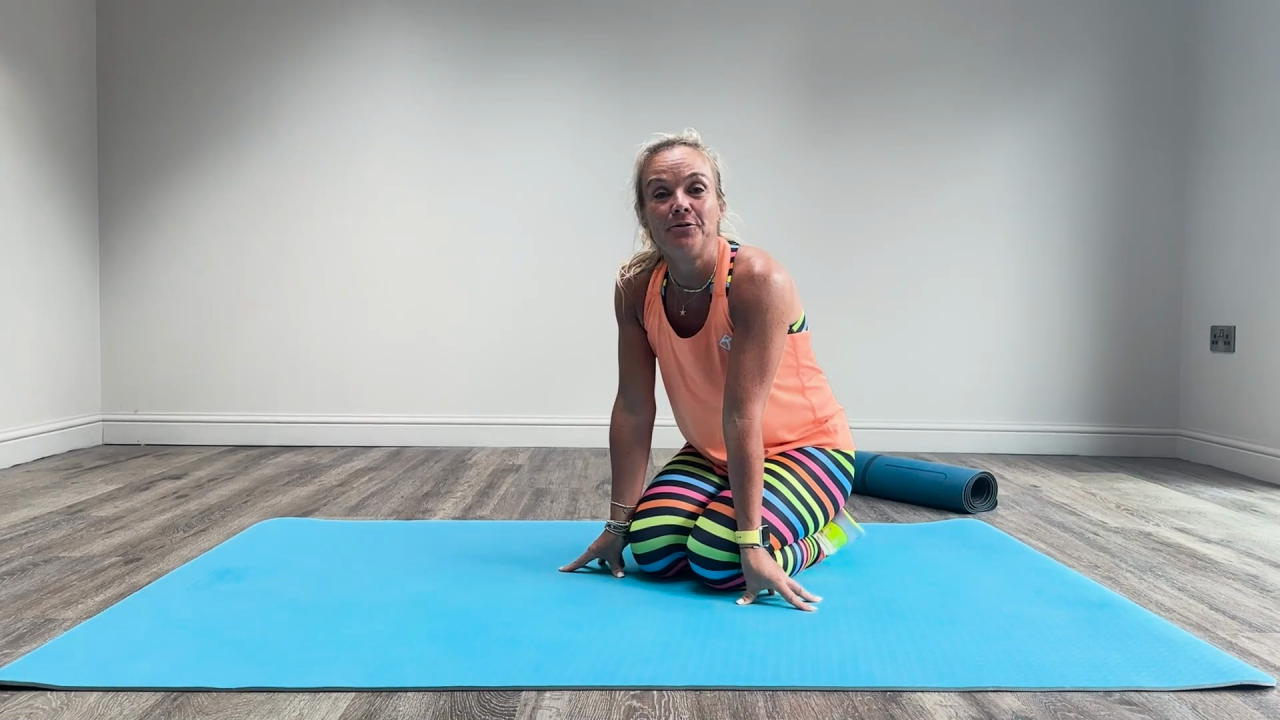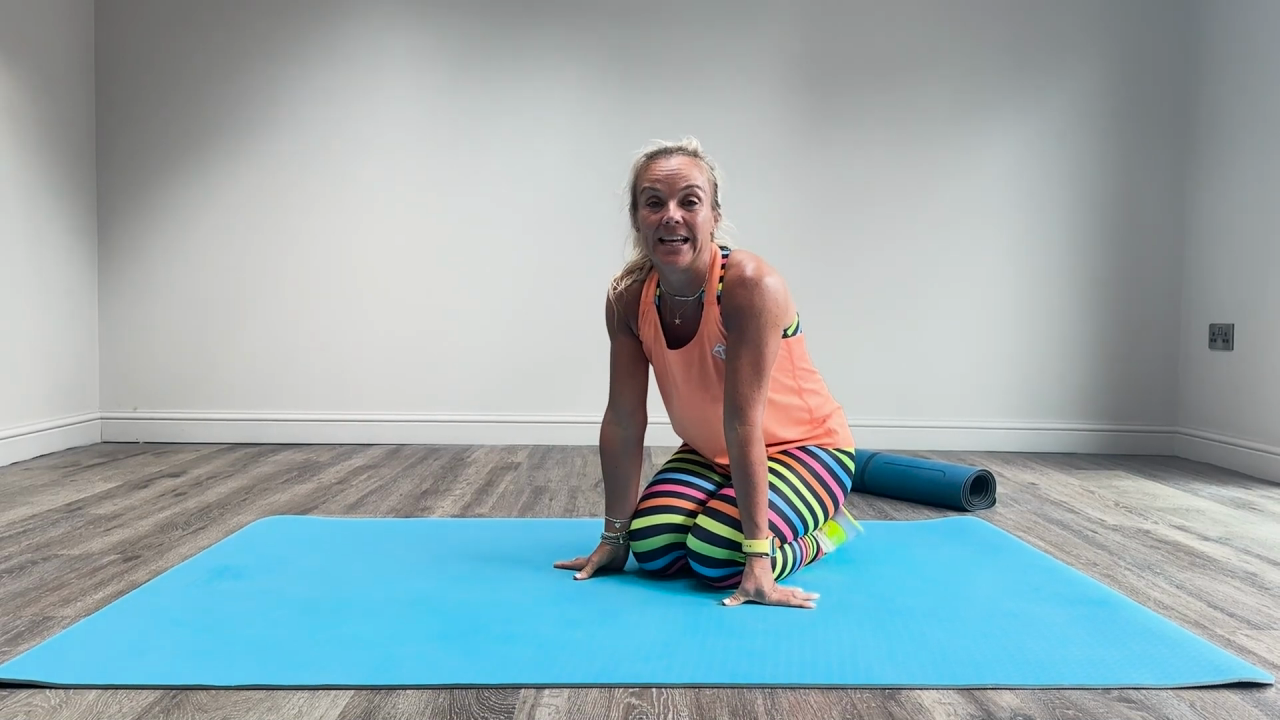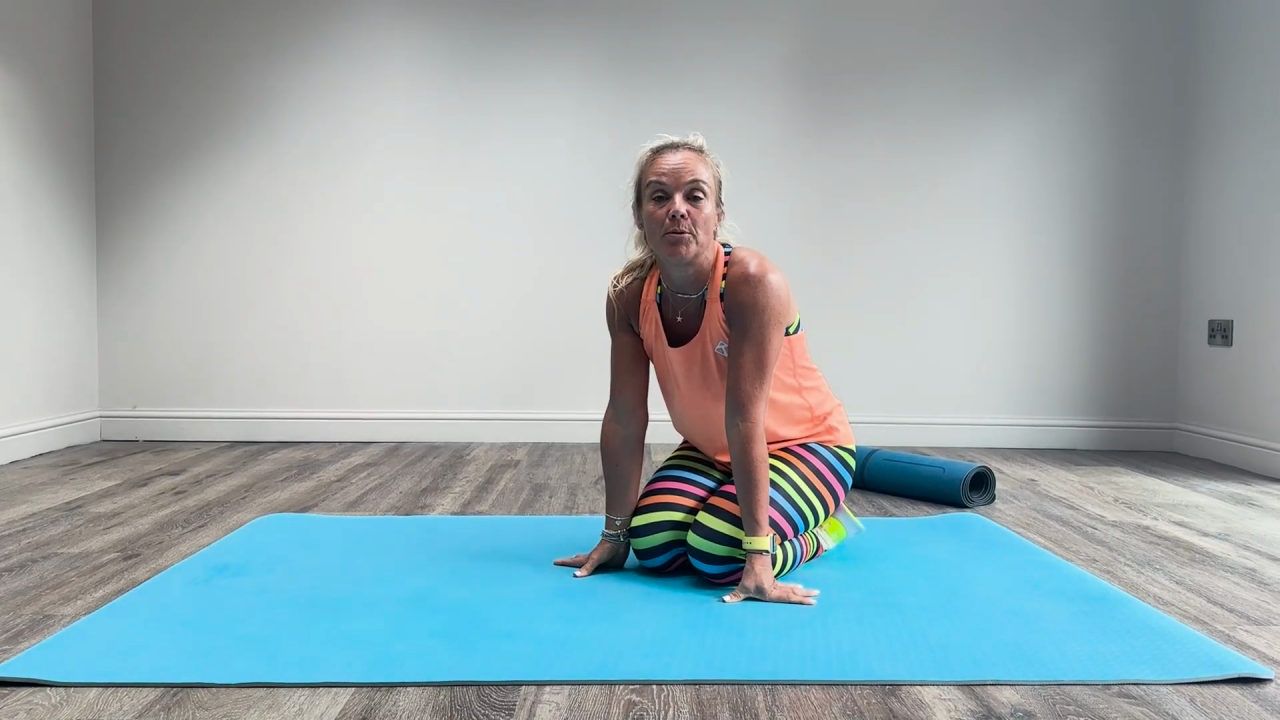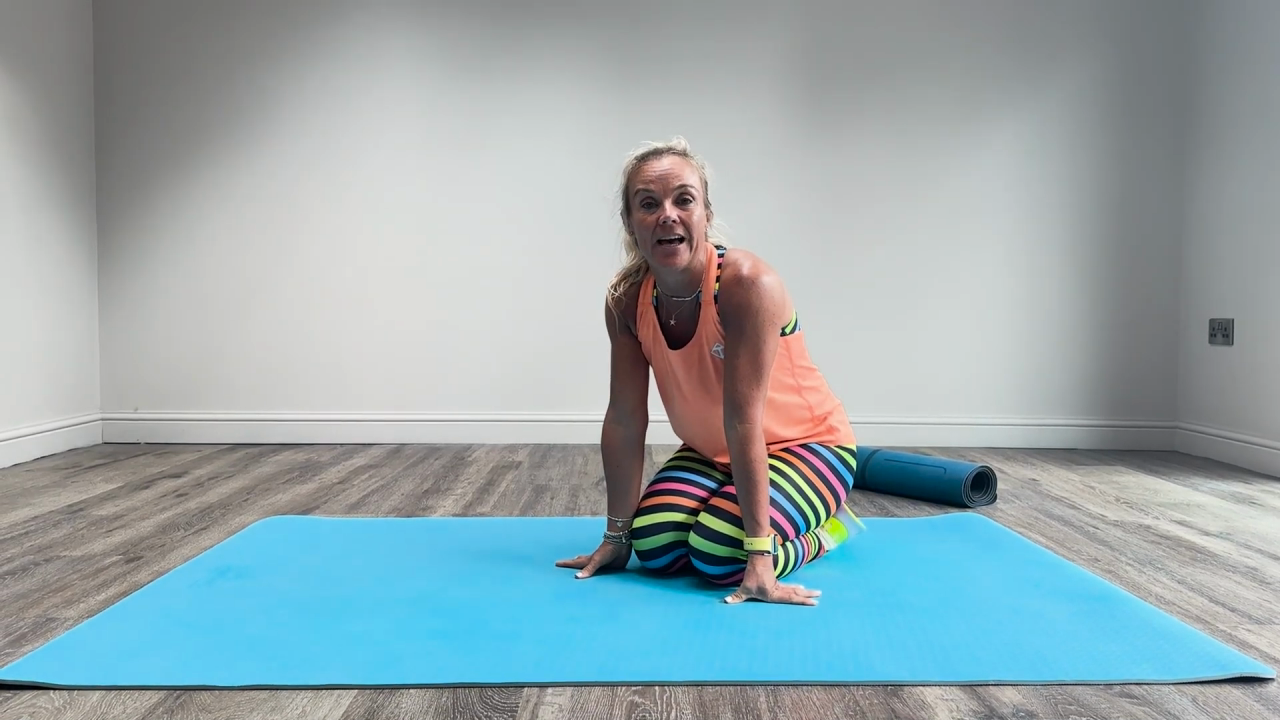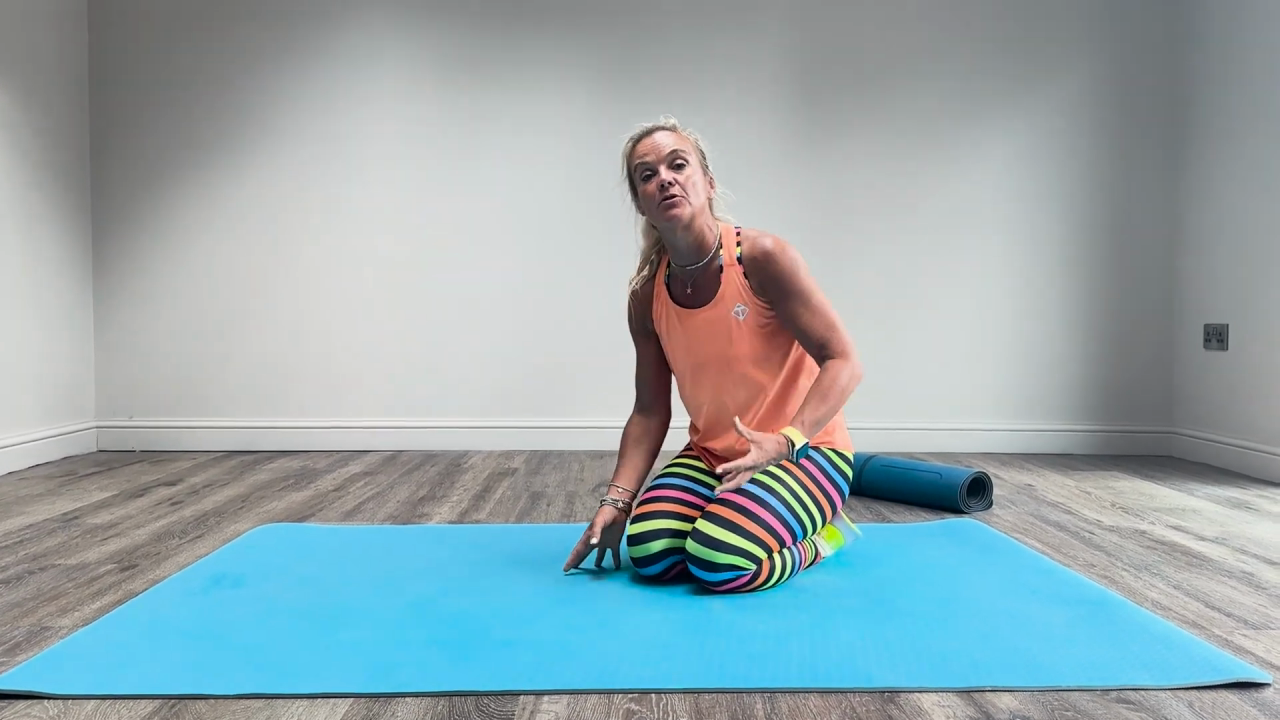
dt=1s
person 1, frame 1
left shoulder: (757, 280)
right shoulder: (636, 286)
left elbow: (743, 415)
right elbow: (632, 409)
left wrist: (749, 541)
right wrist: (618, 522)
left hip: (805, 449)
right hip: (713, 453)
left knee: (719, 559)
right knee: (653, 549)
left ankle: (819, 536)
person 1, frame 2
left shoulder: (750, 285)
right shoulder: (628, 297)
left elbow: (743, 421)
right elbow: (623, 420)
left wrist: (757, 556)
right wrist: (614, 535)
left hip: (806, 447)
right hip: (712, 452)
left knee: (720, 557)
right knee: (653, 549)
left ankle: (822, 529)
person 1, frame 3
left shoulder: (753, 282)
right shoulder: (629, 294)
left elbow: (745, 418)
right elbow: (624, 418)
left wrist: (758, 553)
right wrist: (614, 533)
left hip: (805, 445)
right hip: (713, 449)
left knee: (720, 554)
right knee: (653, 546)
left ankle: (824, 526)
person 1, frame 4
left shoulder: (748, 284)
right shoulder: (627, 299)
left elbow: (743, 420)
right elbow: (624, 420)
left wrist: (759, 553)
right wrist: (616, 534)
left hip: (807, 445)
right hip: (713, 451)
left knee: (721, 554)
right knee: (655, 546)
left ankle: (824, 526)
person 1, frame 5
left shoulder: (764, 258)
right shoulder: (646, 294)
left elbow: (844, 364)
right elbow: (650, 411)
left wrist: (785, 441)
right wrist: (616, 501)
left hip: (806, 450)
right hip: (712, 455)
left knee: (719, 560)
right knee: (649, 552)
left ankle: (821, 531)
right ankle: (758, 519)
